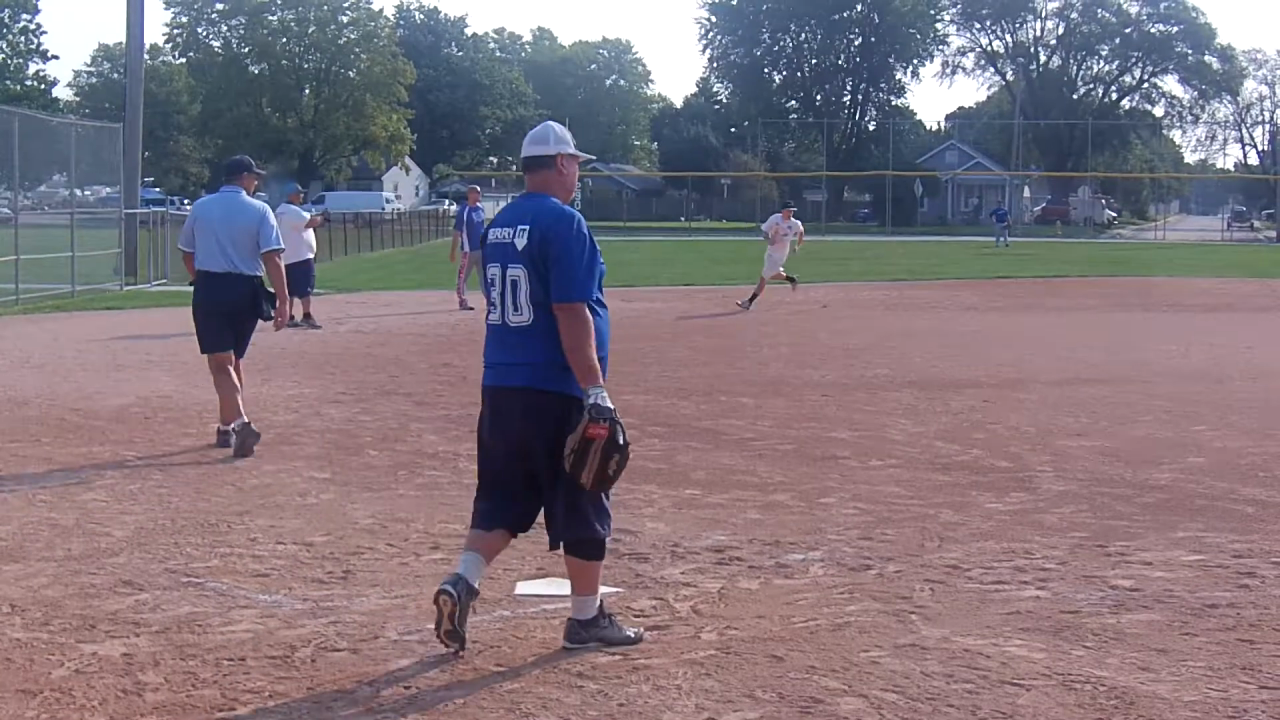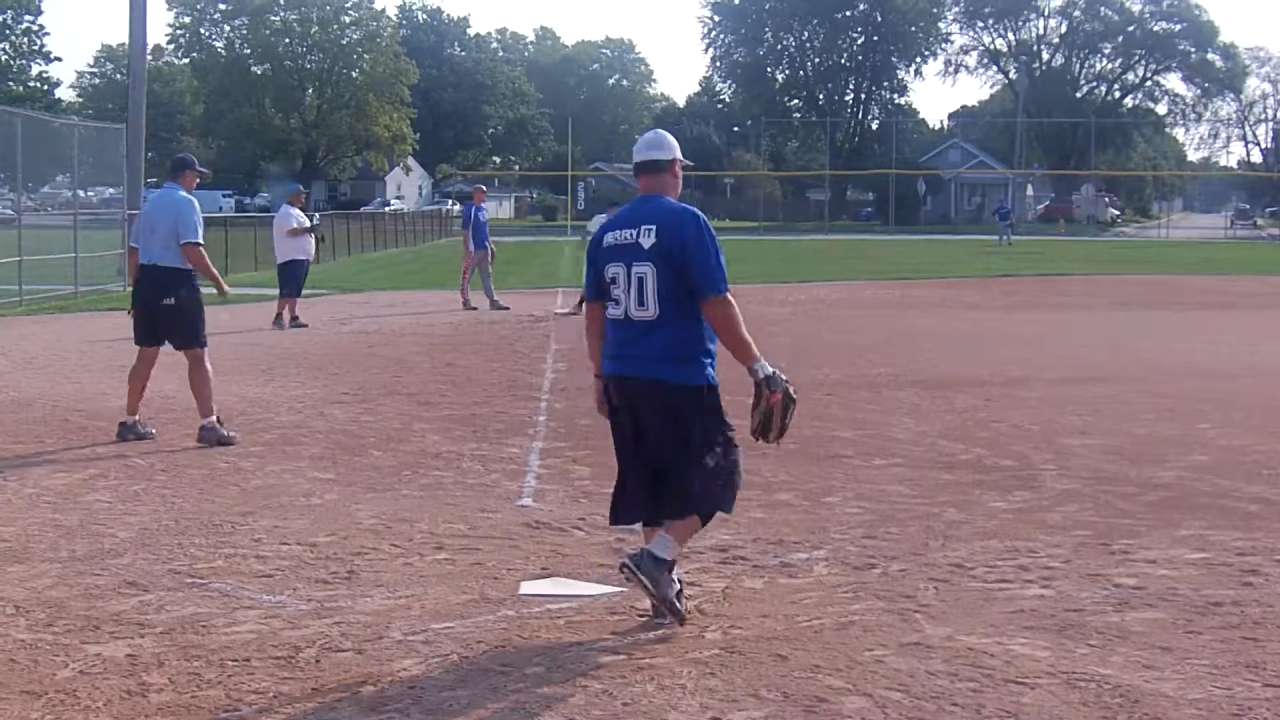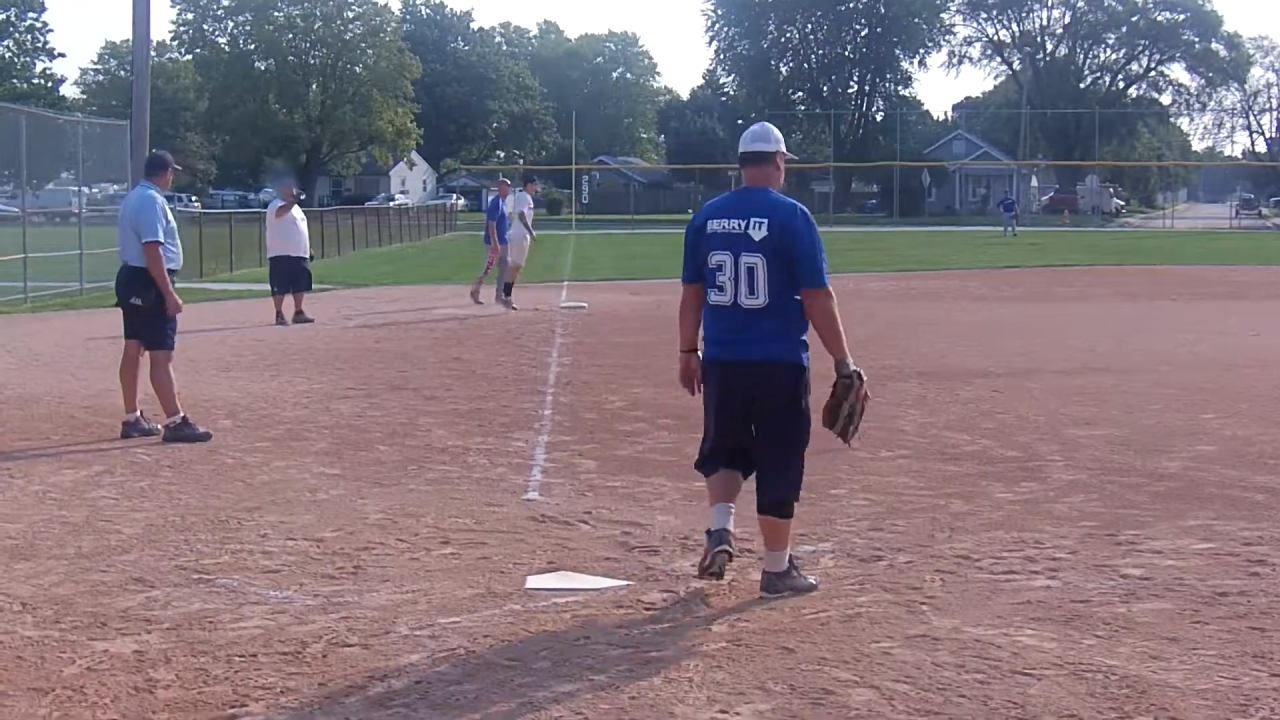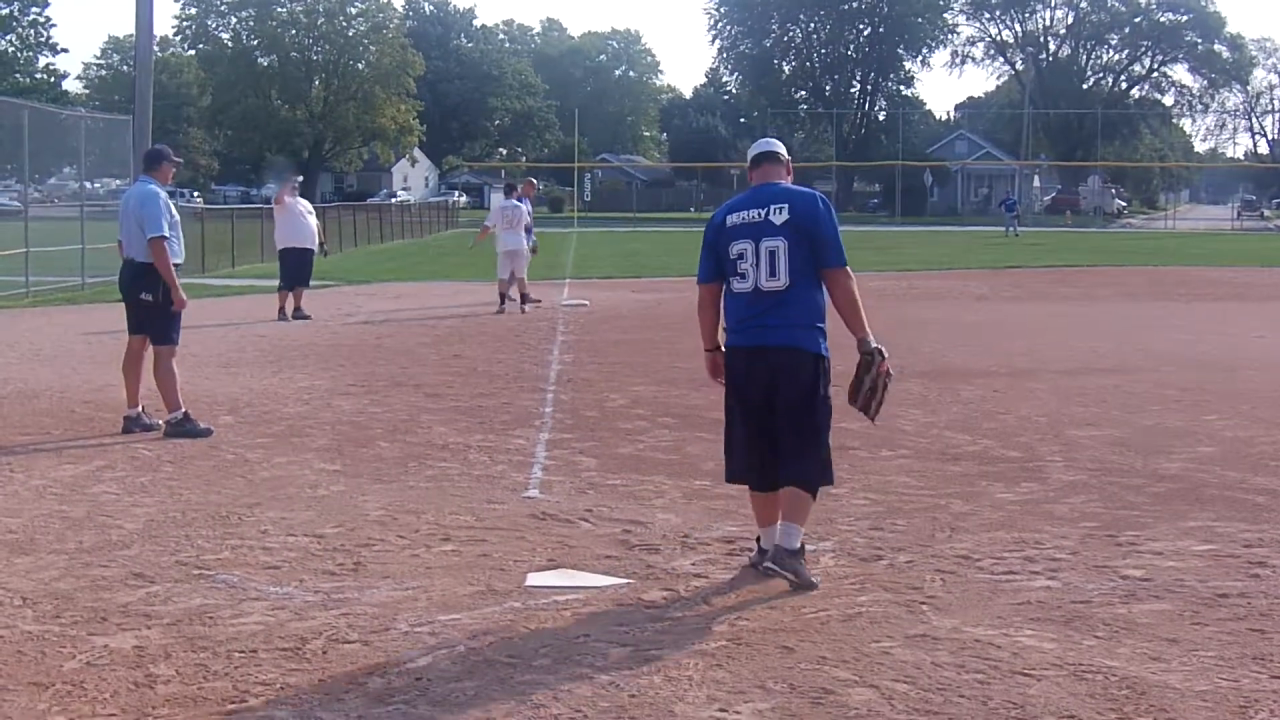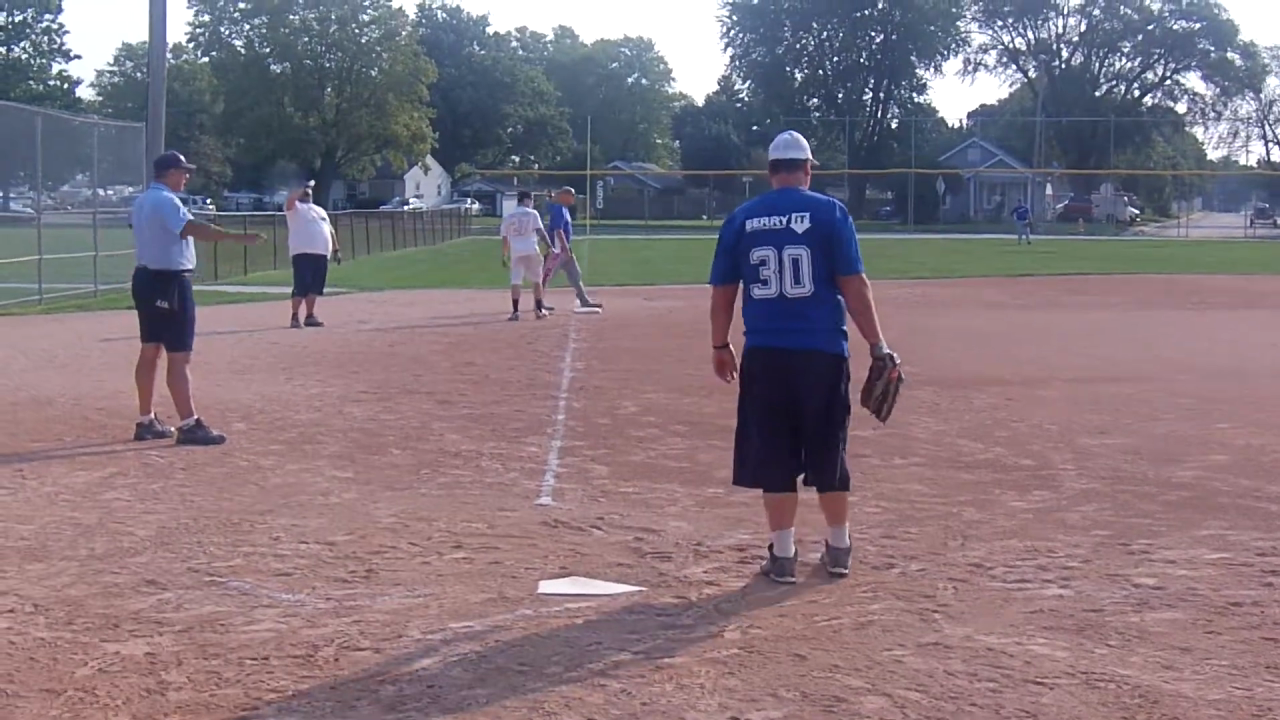
dt=0.7s
person 1, frame 1
left shoulder: (499, 225)
right shoulder: (564, 221)
right elbow: (572, 314)
right wrist: (596, 391)
left hip: (501, 385)
right hip: (557, 391)
left knee: (502, 498)
right knee: (582, 504)
left ankle: (461, 584)
right ankle: (586, 617)
person 1, frame 2
left shoulder: (607, 230)
right shoulder: (687, 222)
left elbow: (595, 312)
right elbow: (717, 306)
left wrist: (601, 374)
right wrist: (757, 366)
left hip: (623, 378)
right hip: (681, 380)
left knee: (649, 484)
right knee: (711, 478)
left ankle: (664, 591)
right ankle: (655, 558)
person 1, frame 3
left shoulder: (706, 216)
right shoulder: (792, 216)
left elbow: (692, 293)
right elbow: (818, 298)
left wrist: (689, 352)
right wrist: (844, 362)
left hip: (720, 361)
right hip: (778, 363)
left knee: (724, 453)
right knee: (779, 464)
left ankle: (719, 529)
right ankle: (777, 569)
person 1, frame 4
left shoulder: (724, 216)
right shoulder: (811, 204)
left elbow: (708, 292)
right elbow: (838, 278)
left wrist: (711, 347)
right wrist: (865, 339)
left hip: (744, 350)
right hip: (799, 348)
left knee: (759, 452)
right knee: (806, 451)
left ankle: (769, 545)
right ankle: (786, 546)
person 1, frame 5
left shoulder: (741, 219)
right shoulder: (829, 211)
left elbow: (722, 292)
right elbow: (853, 285)
left wrist: (719, 345)
right wrist: (877, 345)
left hip: (763, 355)
right hip: (822, 352)
left knee: (774, 460)
right knee: (829, 454)
left ankle: (782, 556)
right ankle: (838, 548)
person 2, frame 1
left shoulder: (200, 207)
right shoulder: (259, 210)
left elbow: (188, 254)
right elbow: (272, 259)
right wrist: (282, 302)
left hip: (210, 290)
right hip: (246, 291)
left knee: (221, 364)
right knee: (233, 362)
left ankle: (240, 425)
right ankle: (227, 428)
person 2, frame 2
left shoulder: (149, 204)
right shoulder: (186, 203)
left elbow: (134, 252)
right elbow: (192, 251)
left wrist: (137, 292)
right wrist: (218, 282)
left hip: (146, 282)
right hip: (176, 284)
left knee: (146, 355)
right knee: (196, 354)
left ankle: (130, 422)
right ankle: (210, 423)
person 2, frame 3
left shoulder: (132, 198)
right shoulder: (152, 201)
right elbow: (152, 251)
right wrist: (170, 293)
left hip: (129, 279)
right hip: (148, 283)
left knee: (132, 350)
right knee: (161, 355)
left ankle: (132, 419)
right ankle: (175, 422)
person 2, frame 4
left shoulder: (130, 195)
right shoulder: (154, 195)
left elbow: (123, 242)
right elbow: (158, 246)
right wrist: (176, 287)
left hip: (131, 274)
right hip: (154, 277)
left knee: (136, 345)
right knee: (165, 350)
left ankle: (134, 414)
right ankle: (177, 418)
person 2, frame 5
left shoulder: (142, 201)
right shoulder: (165, 201)
right elbow: (192, 227)
right wrist: (238, 236)
left hip: (147, 281)
right hip: (170, 283)
left knee: (149, 352)
right knee: (179, 357)
left ankle: (146, 421)
right ankle: (190, 426)
